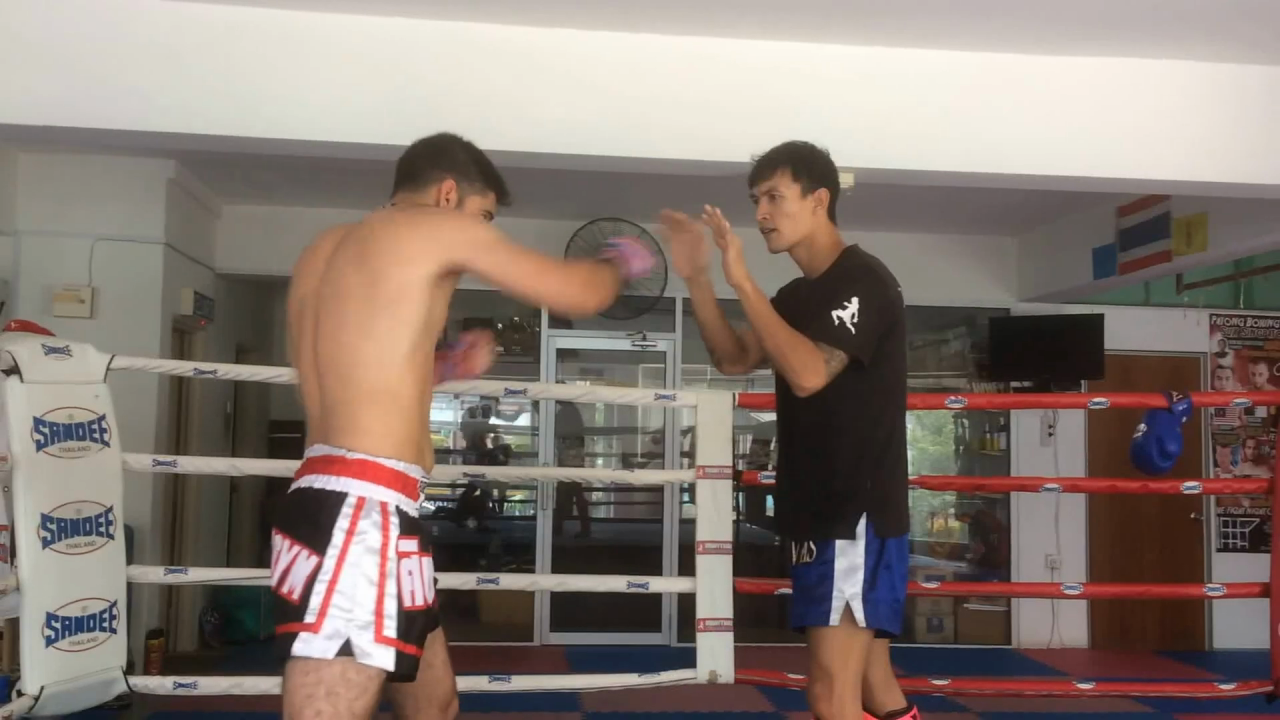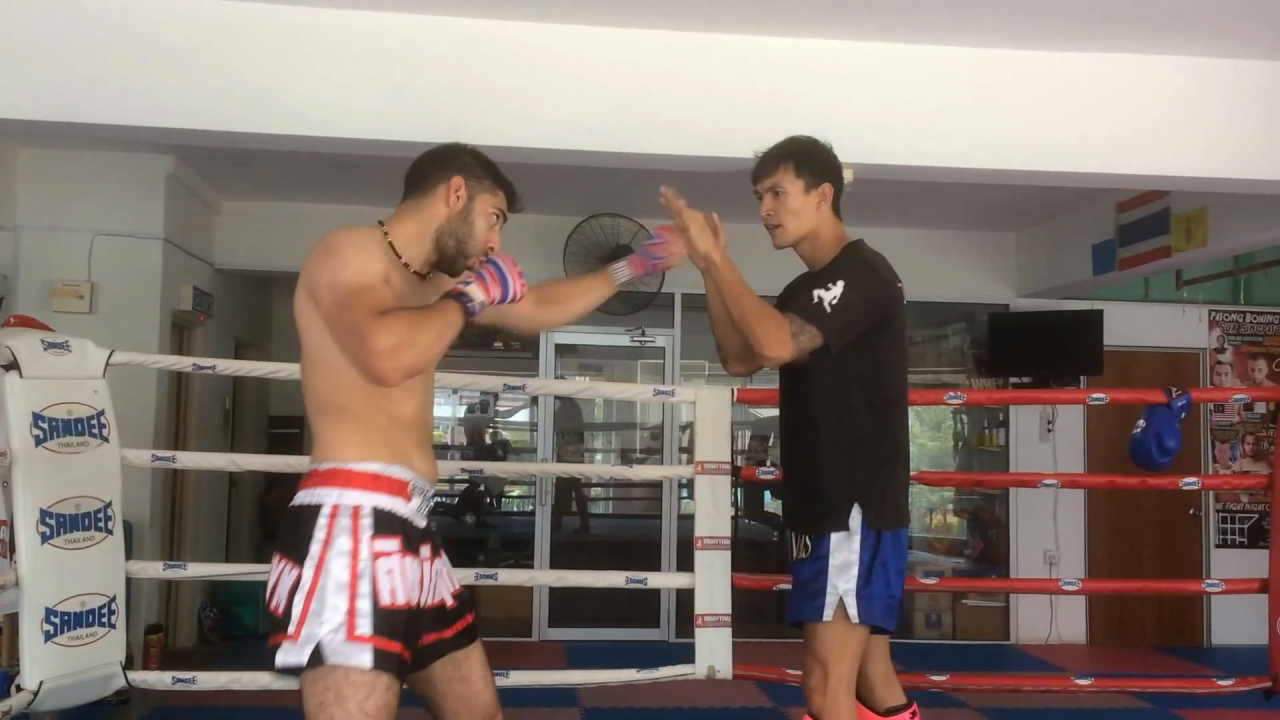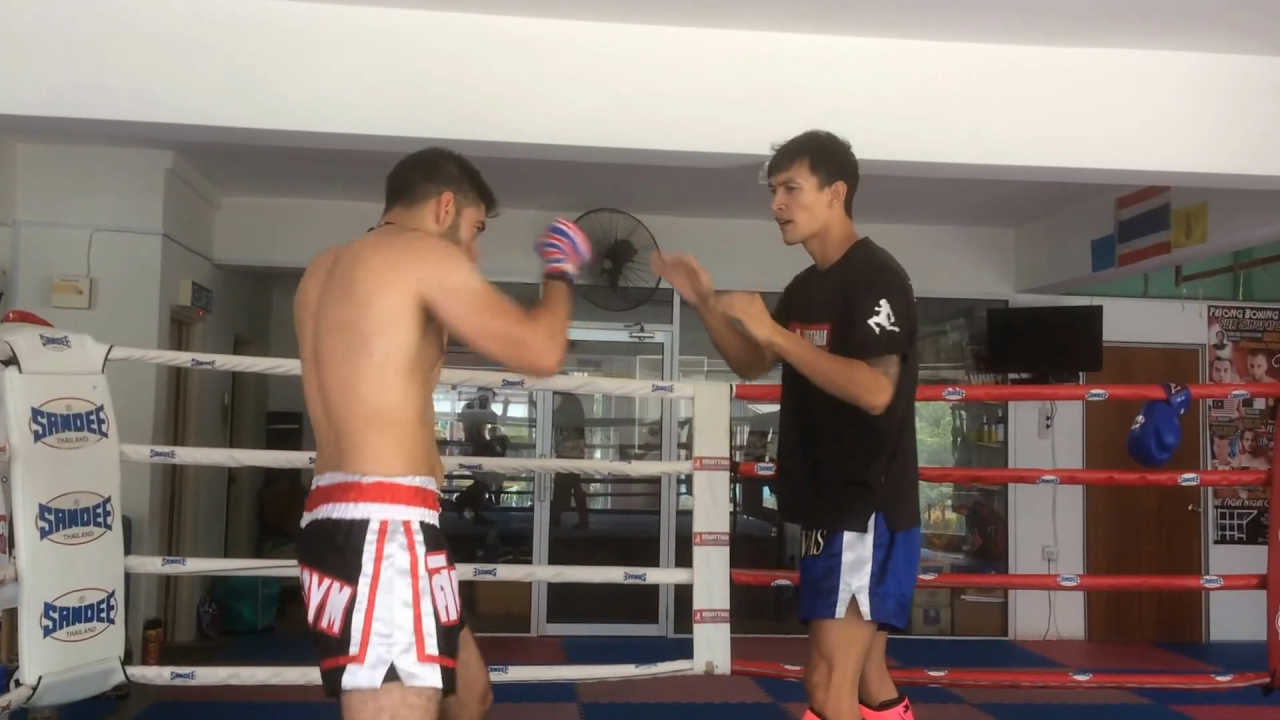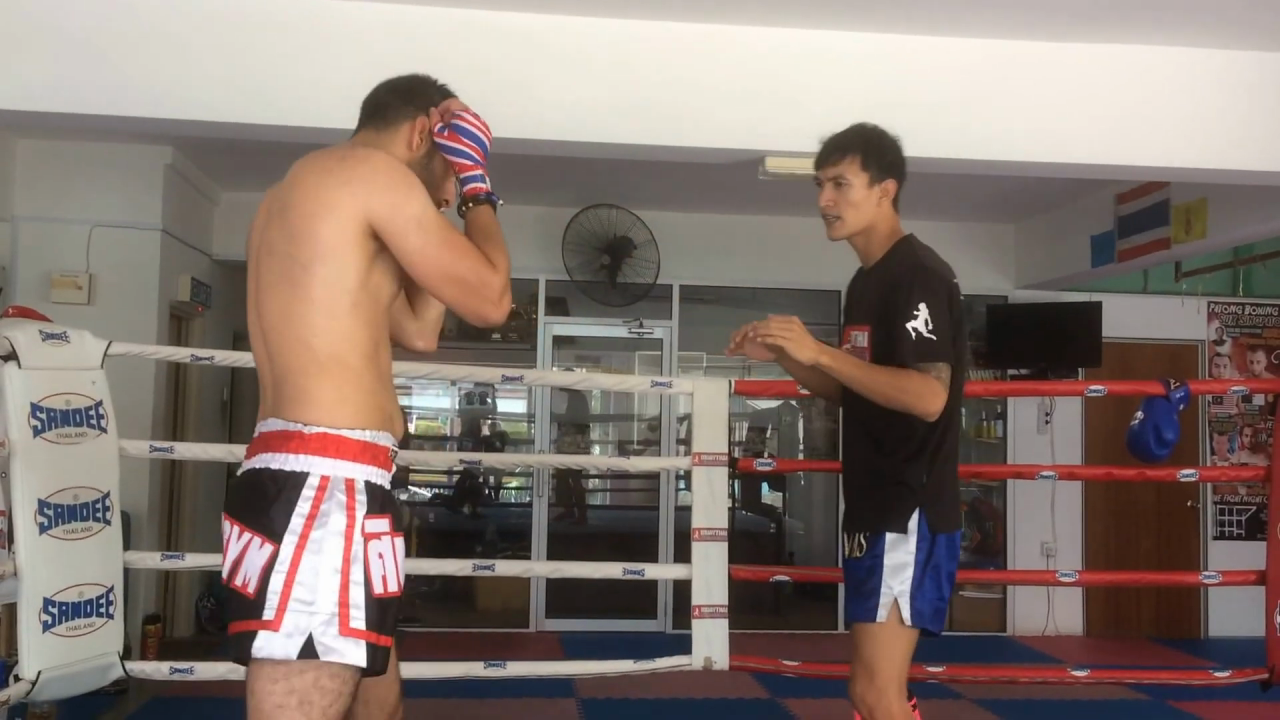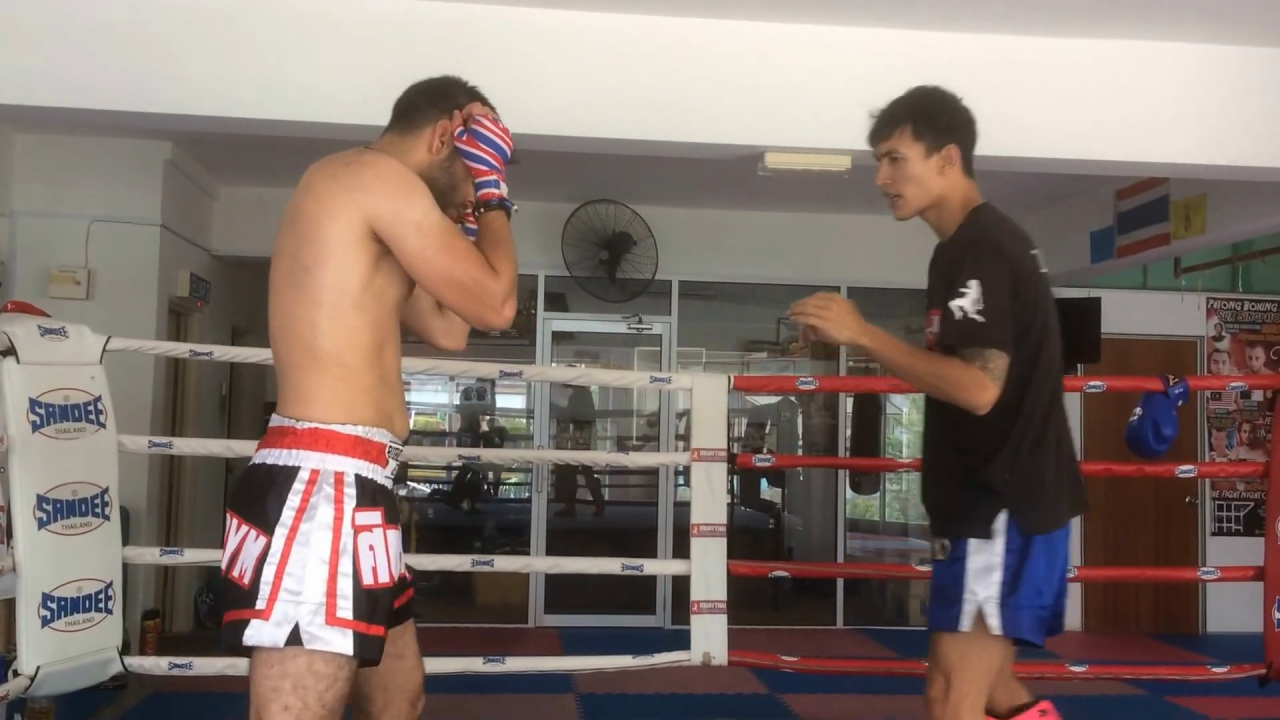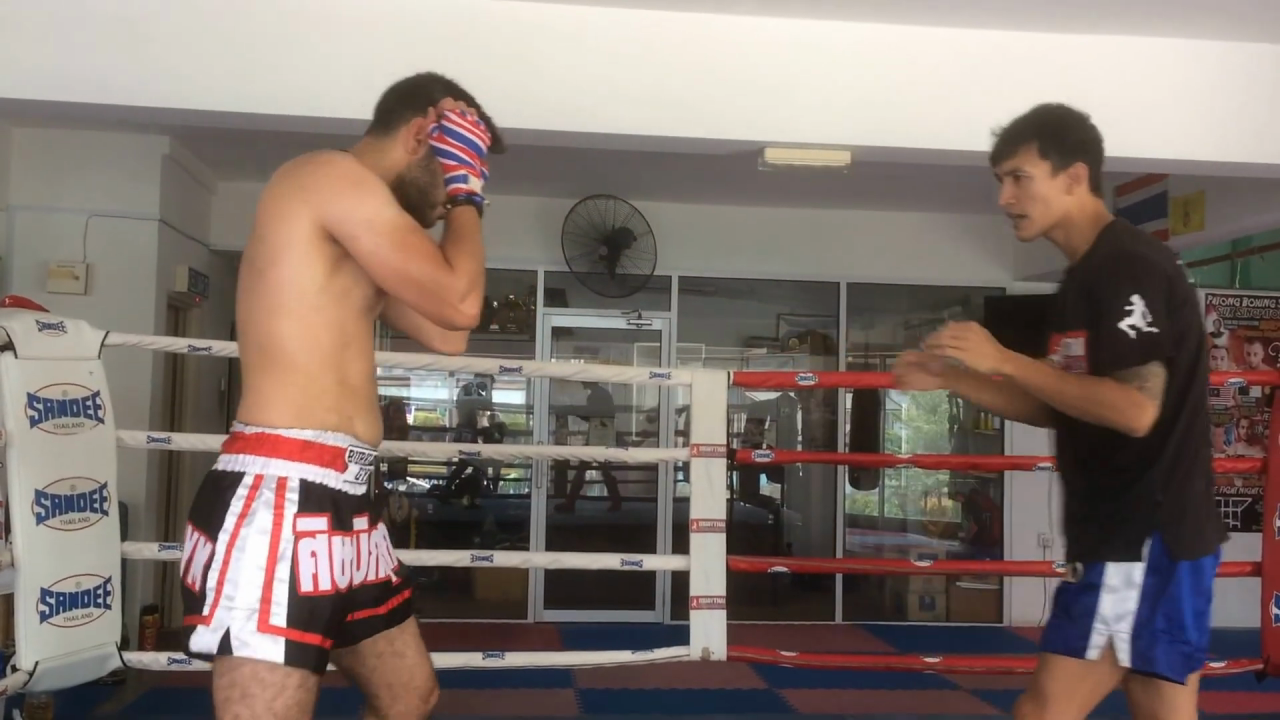
dt=0.4s
person 1, frame 1
left shoulder: (327, 251)
right shoulder: (432, 228)
right elbow: (575, 293)
left wrist: (442, 370)
right wrist: (624, 260)
left hip: (354, 510)
right hip: (360, 512)
person 1, frame 2
left shoulder: (428, 282)
right shoulder: (349, 250)
left elbow: (539, 310)
right elbow: (387, 356)
left wrist: (640, 261)
right wrist: (472, 298)
left hip: (403, 533)
right hip: (348, 521)
person 1, frame 3
left shoulder: (330, 269)
right shoulder: (422, 255)
right elbow: (542, 354)
right wrist: (562, 268)
left hip: (349, 523)
right hip: (385, 531)
person 1, frame 4
left shoulder: (309, 192)
right shoulder: (372, 170)
left elbow: (417, 330)
right elbow: (489, 299)
left wrist: (435, 212)
right wrist: (476, 184)
left hip: (306, 482)
right hip: (323, 488)
person 1, frame 5
left shoulder: (358, 200)
right shoulder: (375, 175)
left elbow: (447, 328)
right elbow: (494, 304)
left wrist: (465, 215)
right wrist: (491, 188)
left hip: (347, 488)
right hip: (322, 486)
person 1, frame 6
left shoulder: (360, 228)
right shoulder: (336, 175)
left elbow: (445, 336)
right elbow: (458, 304)
left wrist: (457, 204)
right wrist: (464, 189)
left hip: (338, 499)
right hip: (280, 495)
person 2, frame 1
left shoulder: (862, 280)
right shoulder: (800, 294)
left elbow: (808, 373)
right elbow: (733, 360)
left wrist: (743, 282)
right wrist: (697, 277)
left hip: (855, 514)
right hip: (825, 511)
person 2, frame 2
left shoulder: (861, 272)
right shoulder: (808, 288)
left elbow: (775, 345)
right elbow: (742, 360)
left wrist: (715, 258)
right wrist: (711, 265)
left hip: (854, 506)
right hip: (829, 503)
person 2, frame 3
left shoulder: (876, 276)
right shoulder: (807, 284)
left elbow: (876, 390)
right elbow: (750, 364)
left wrist: (775, 332)
right wrist: (707, 303)
left hip: (866, 507)
right hip: (831, 505)
person 2, frame 4
left shoulder: (917, 275)
right shoulder: (869, 280)
left elbow: (925, 397)
left wrist: (817, 352)
right wrist: (783, 356)
left hip: (908, 510)
right hip: (883, 507)
person 2, frame 5
left shoulder: (983, 252)
right shoulder: (957, 250)
left elbow: (979, 389)
right elbow: (943, 367)
left wrist: (861, 331)
right wrist: (845, 344)
left hip: (1002, 508)
right hip: (1004, 504)
person 2, frame 6
left shoulder: (1126, 268)
right shoulder: (1087, 278)
left elbow: (1133, 410)
right elbow: (1055, 408)
left wrist: (1001, 359)
right wrist: (949, 376)
left hip: (1140, 536)
right hip: (1150, 533)
